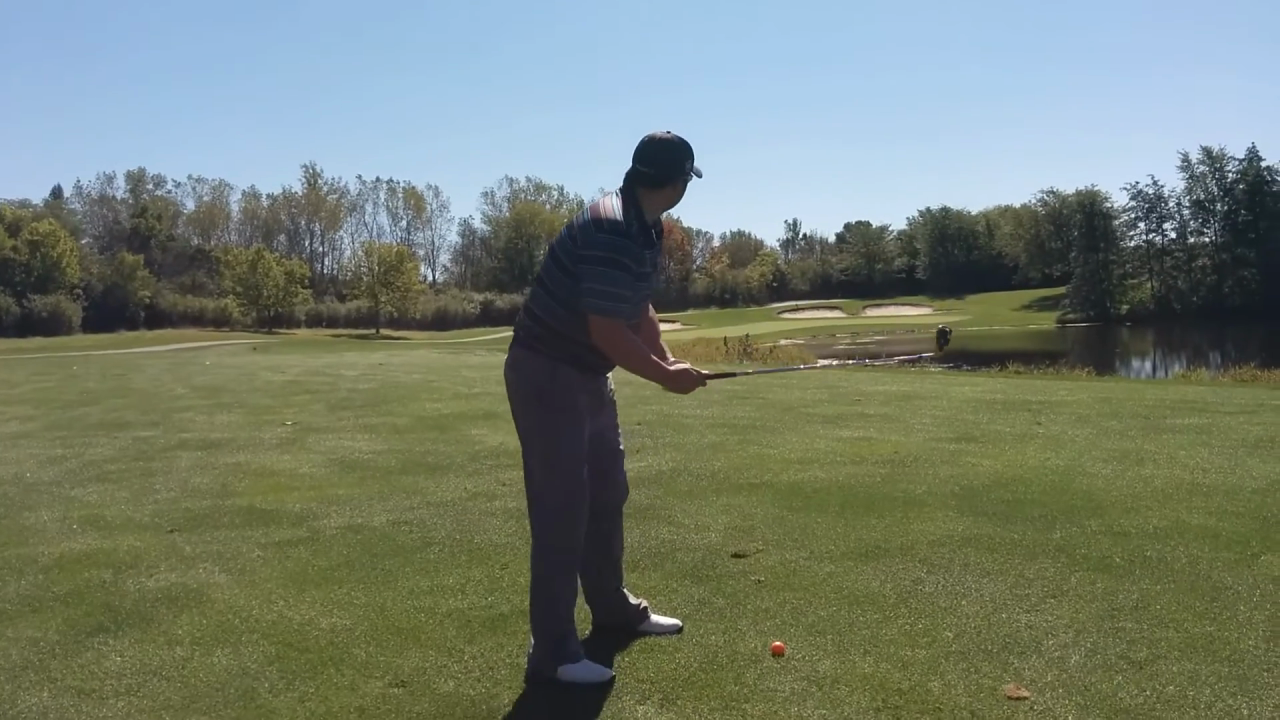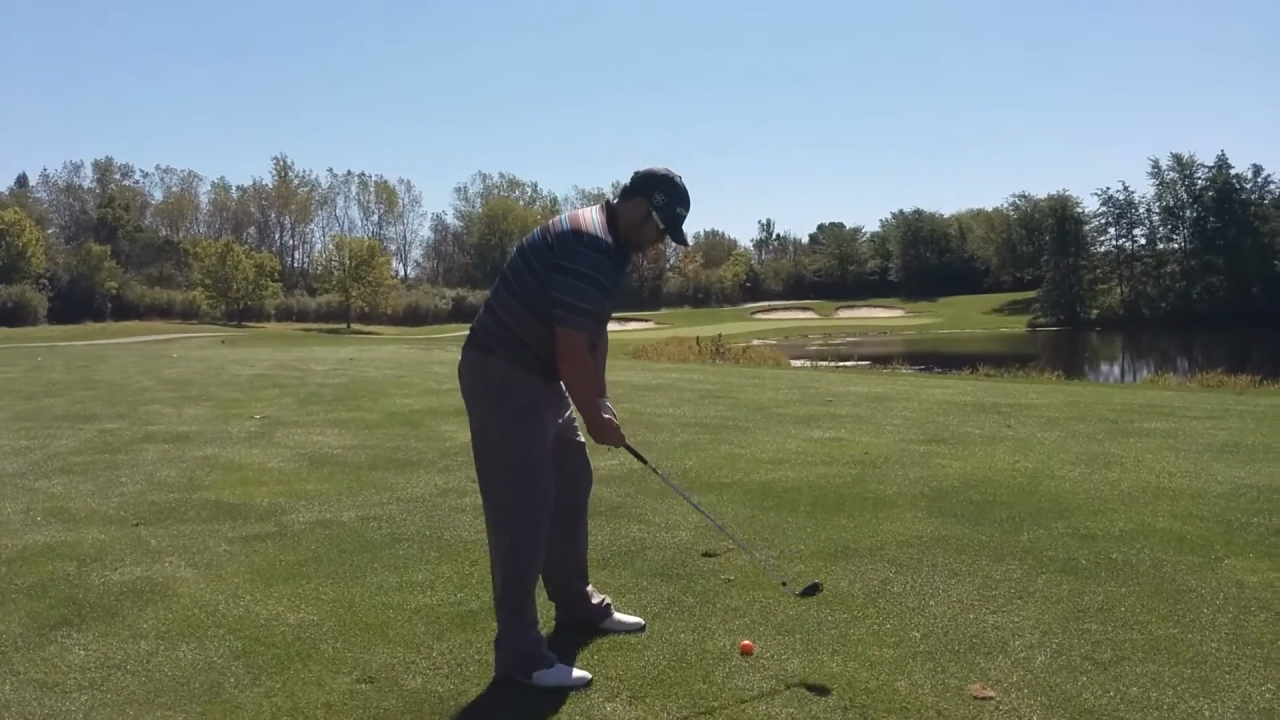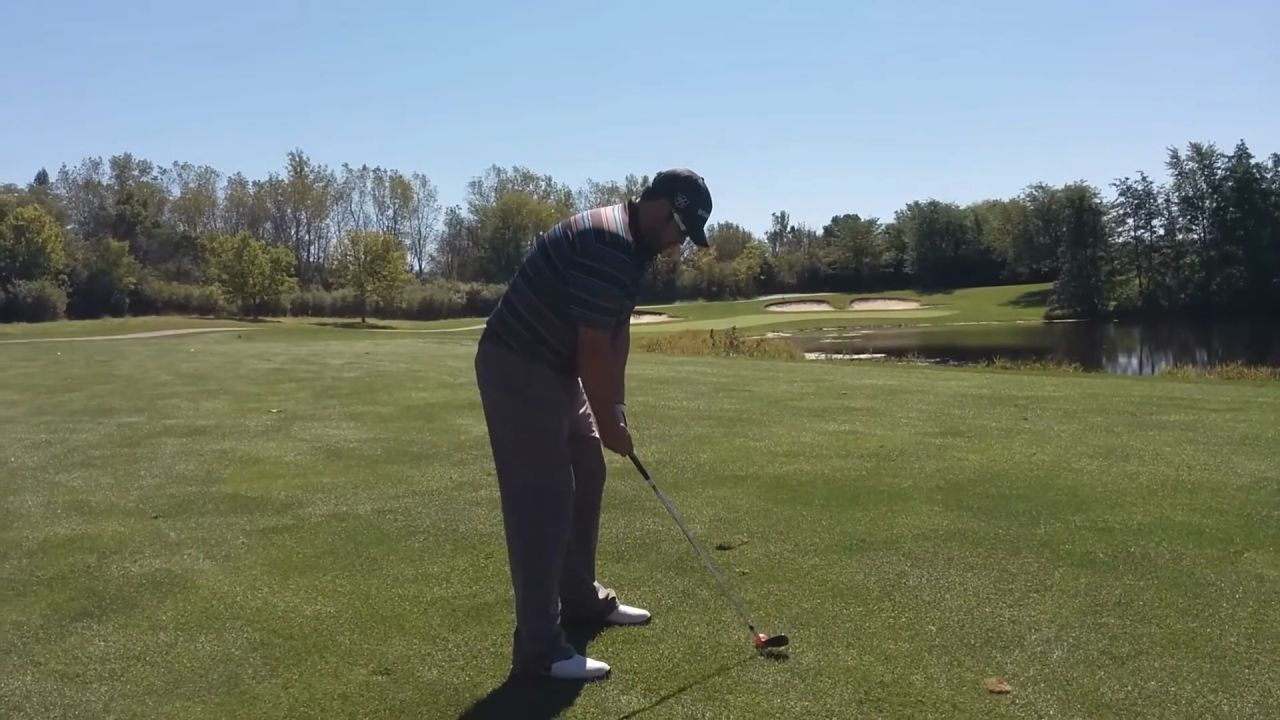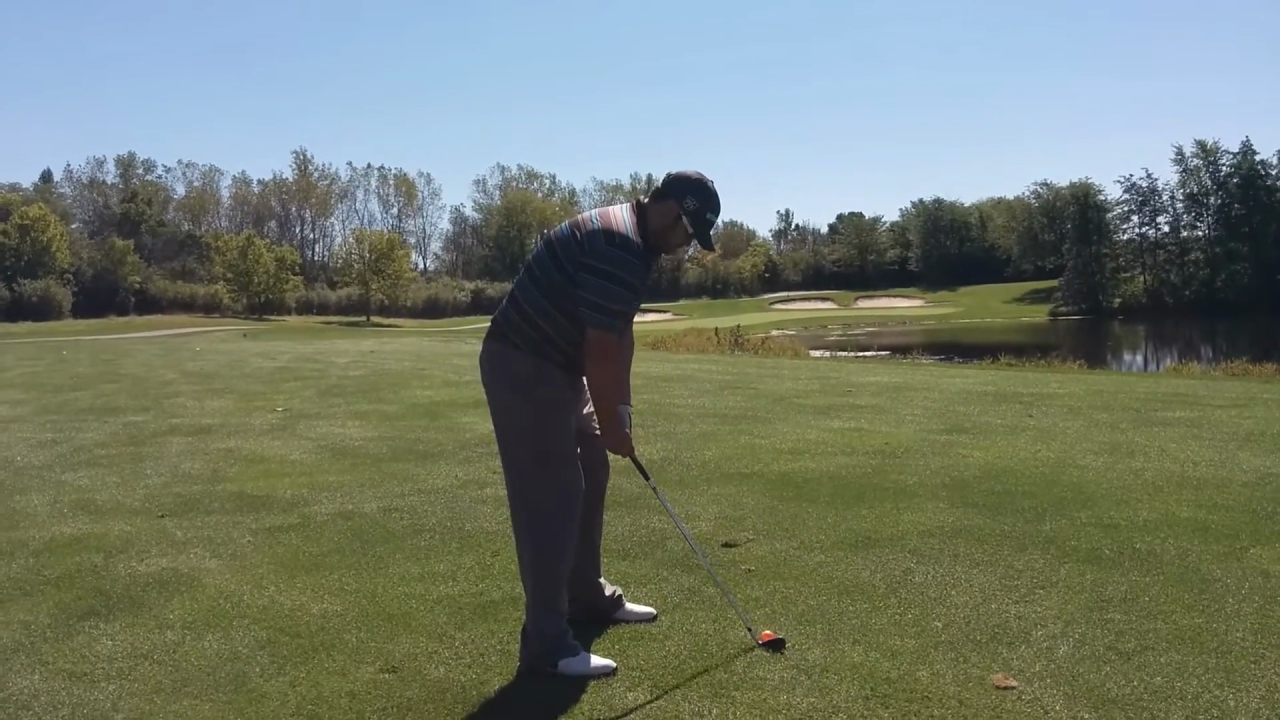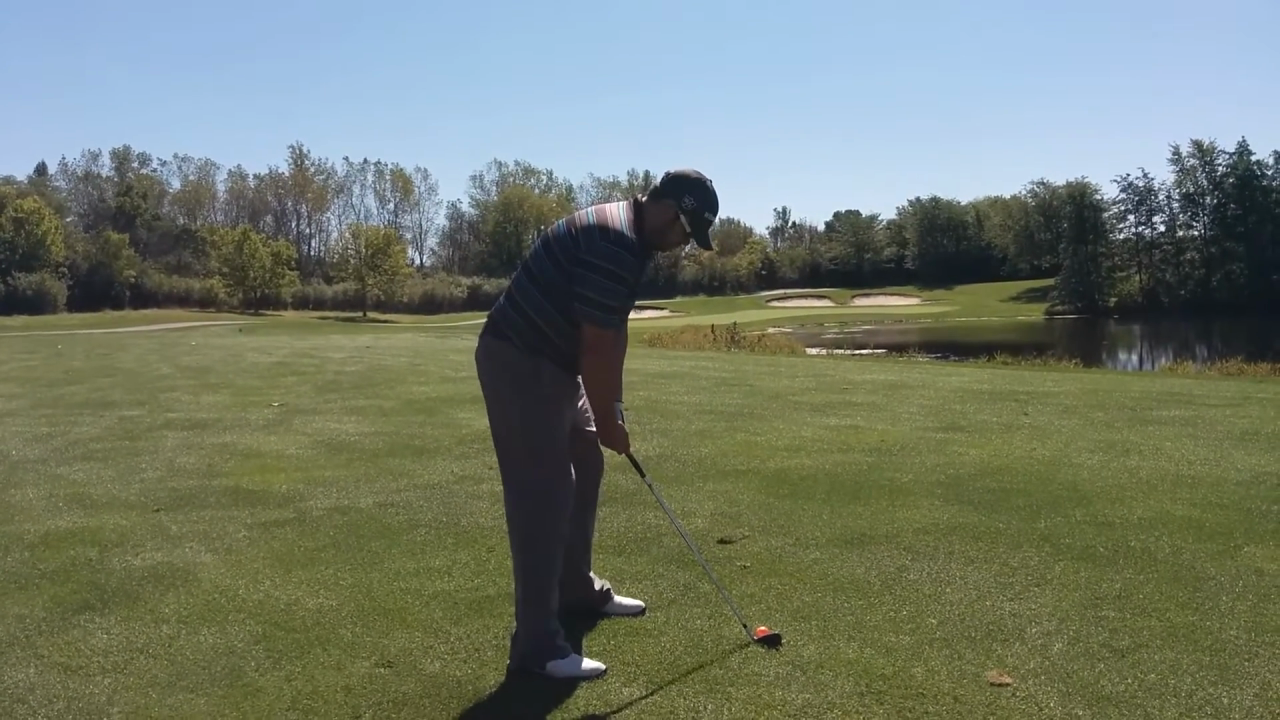
dt=1s
person 1, frame 1
left shoulder: (642, 230)
right shoulder: (611, 232)
left elbow: (638, 309)
right elbow: (608, 332)
left wrist: (666, 359)
right wrist: (664, 376)
left hip: (585, 374)
right hip: (546, 374)
left knee: (607, 491)
right knee: (563, 504)
left ankle: (611, 604)
right ankle: (552, 647)
person 1, frame 2
left shoulder: (609, 245)
right shoulder: (587, 246)
left elbow: (593, 333)
right elbow: (572, 349)
left wrist: (601, 402)
right wrist: (594, 417)
left hip: (538, 372)
right hip: (501, 373)
left knee: (570, 484)
right knee: (523, 505)
left ankle: (577, 603)
right ankle: (518, 650)
person 1, frame 3
left shoulder: (630, 244)
right shoulder: (608, 245)
left elbow: (615, 334)
right elbow: (594, 349)
left wrist: (617, 409)
right wrist: (610, 423)
left hip: (554, 367)
right hip: (518, 368)
left knee: (585, 479)
right knee: (542, 498)
left ankle: (581, 598)
right ankle: (538, 644)
person 1, frame 4
left shoulder: (633, 242)
right shoulder: (618, 246)
left elbow: (619, 335)
right elbow: (601, 351)
left wrist: (622, 411)
right wrist: (612, 425)
left hip: (557, 365)
right hip: (523, 365)
left knee: (589, 477)
right knee: (551, 495)
left ankle: (588, 595)
right ankle: (546, 641)
person 1, frame 5
left shoulder: (629, 239)
right shoulder: (613, 242)
left elbow: (612, 333)
right elbow: (597, 346)
left wrist: (613, 407)
right wrist: (608, 420)
left hip: (552, 361)
right hip: (519, 361)
left knee: (583, 469)
right knee: (544, 493)
left ankle: (577, 588)
right ankle: (536, 640)
